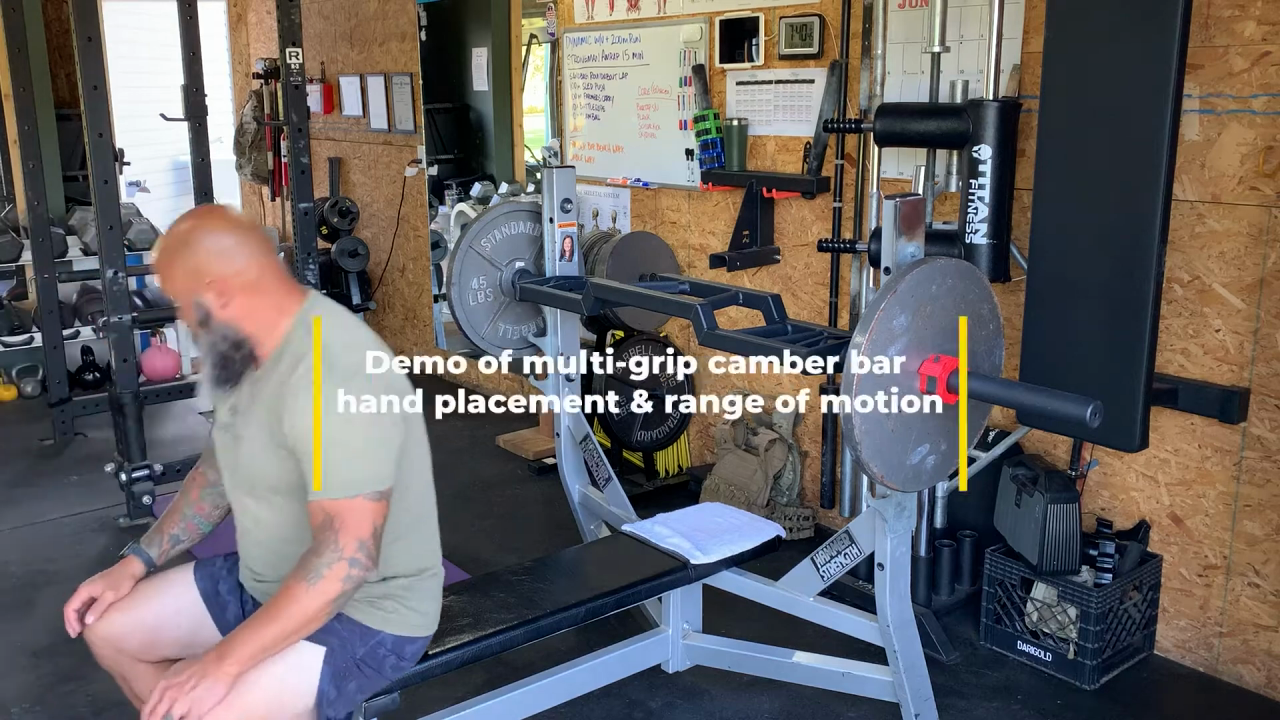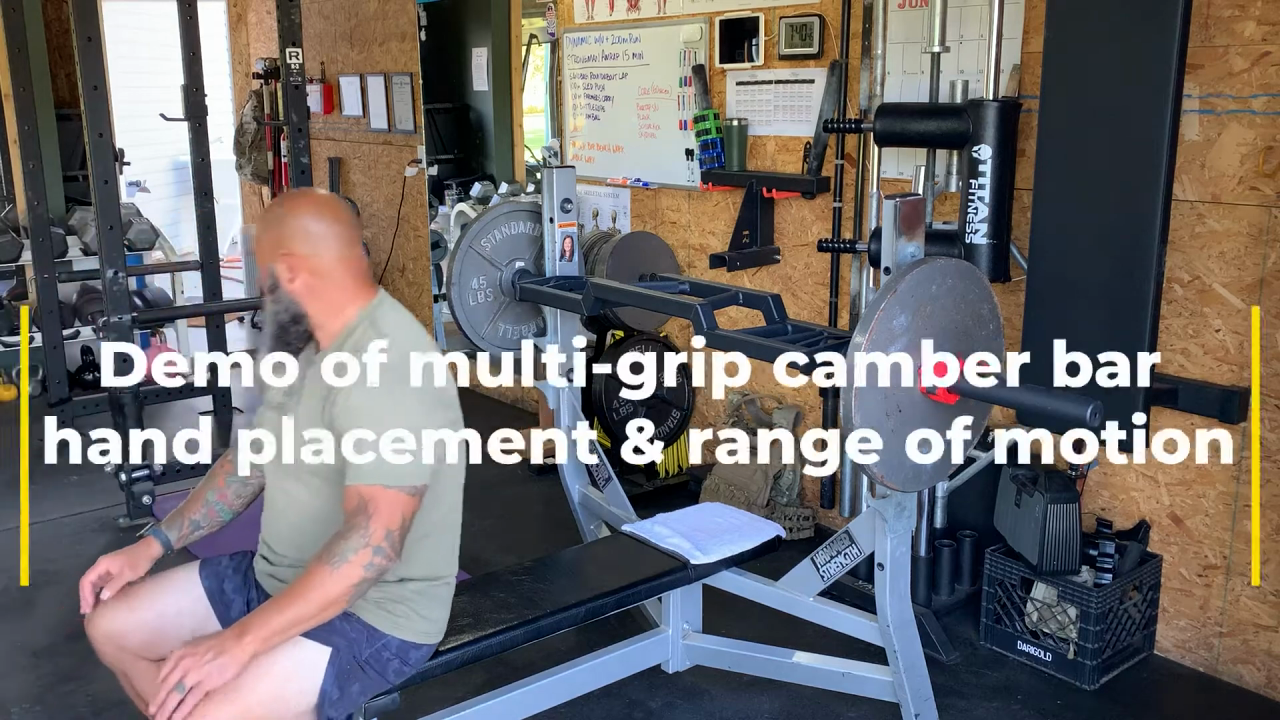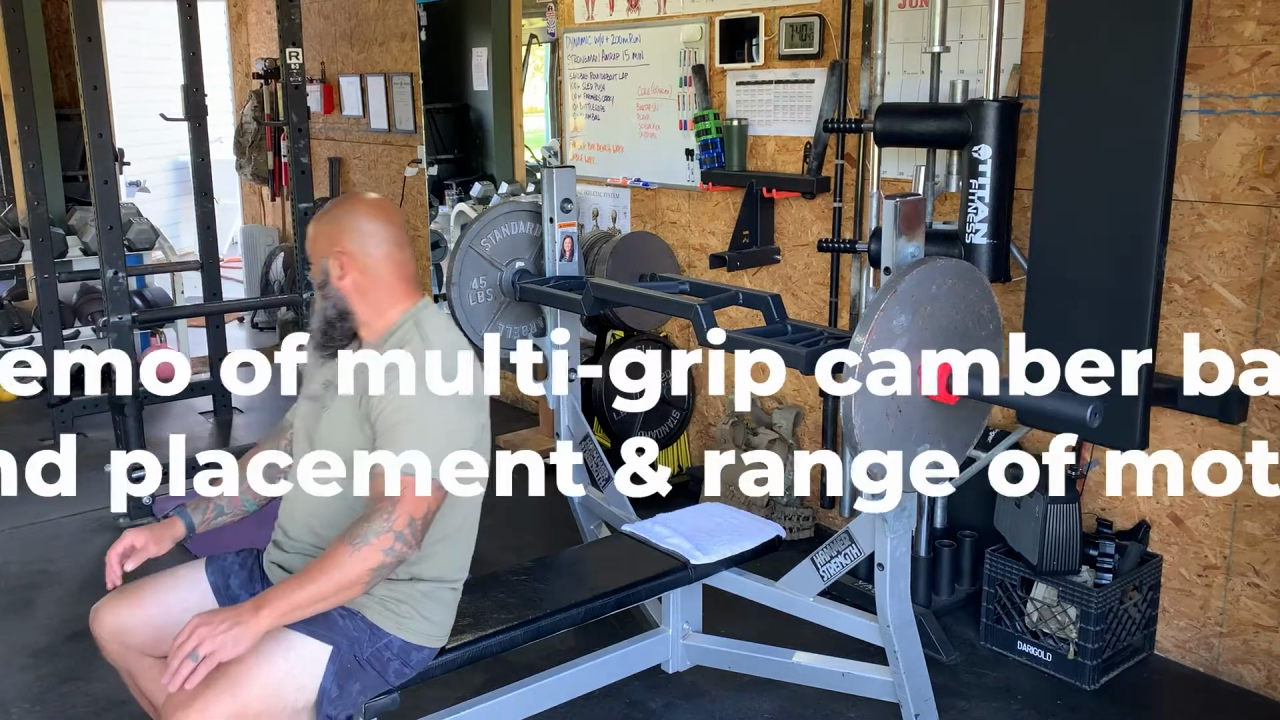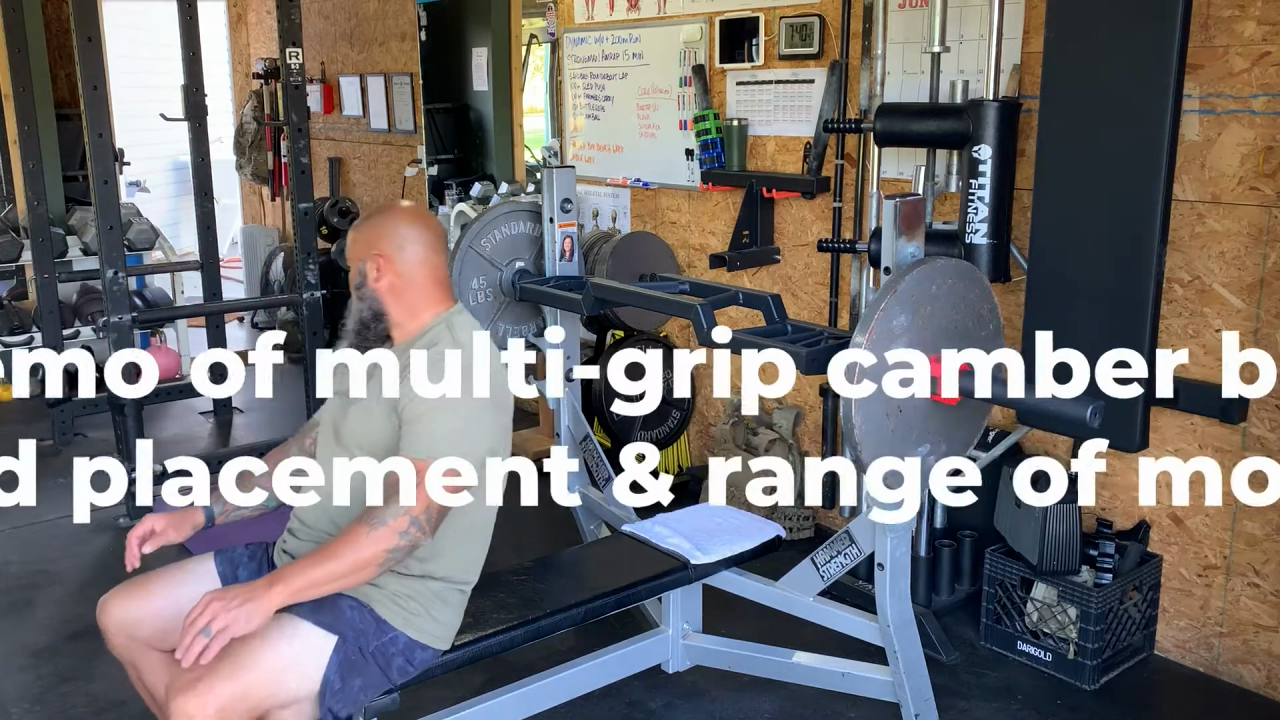
dt=0.2s
person 1, frame 1
left shoulder: (336, 382)
right shoulder: (258, 353)
left elbow: (347, 558)
right elbow: (221, 465)
left wrist: (220, 665)
right wrist: (134, 563)
left hip: (366, 613)
right knee: (109, 626)
person 1, frame 2
left shoulder: (388, 370)
right shoulder: (315, 348)
left elbow: (371, 546)
right elbow: (252, 456)
left wrist: (238, 644)
right wrist: (151, 545)
left hip: (372, 614)
right knee: (111, 624)
person 1, frame 3
left shoulder: (427, 368)
right shoulder: (352, 348)
left elbow: (393, 532)
right elbow: (283, 450)
left wrist: (253, 617)
right wrist: (177, 523)
left hip: (378, 612)
right knee: (115, 623)
person 1, frame 4
left shoulder: (454, 369)
right shoulder: (384, 351)
left elbow: (408, 518)
right elbow: (308, 449)
left wrist: (266, 593)
right wrist: (199, 513)
left hip: (388, 609)
right knee: (122, 615)
